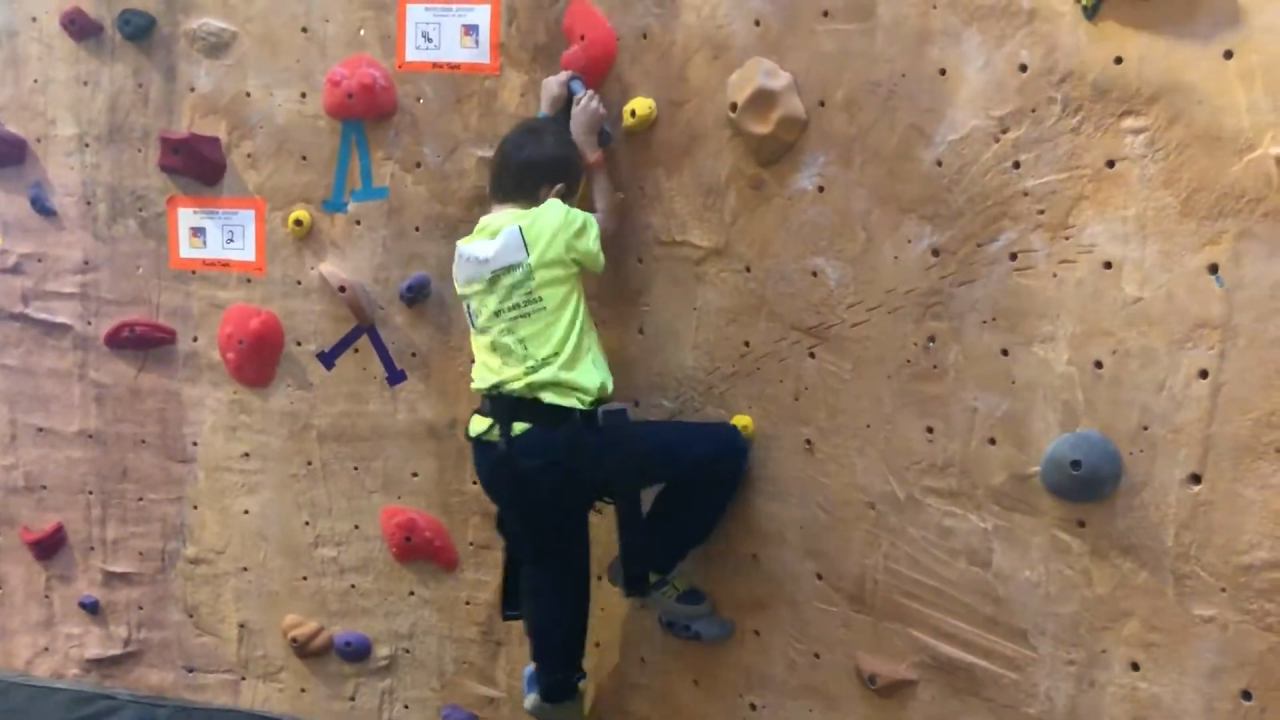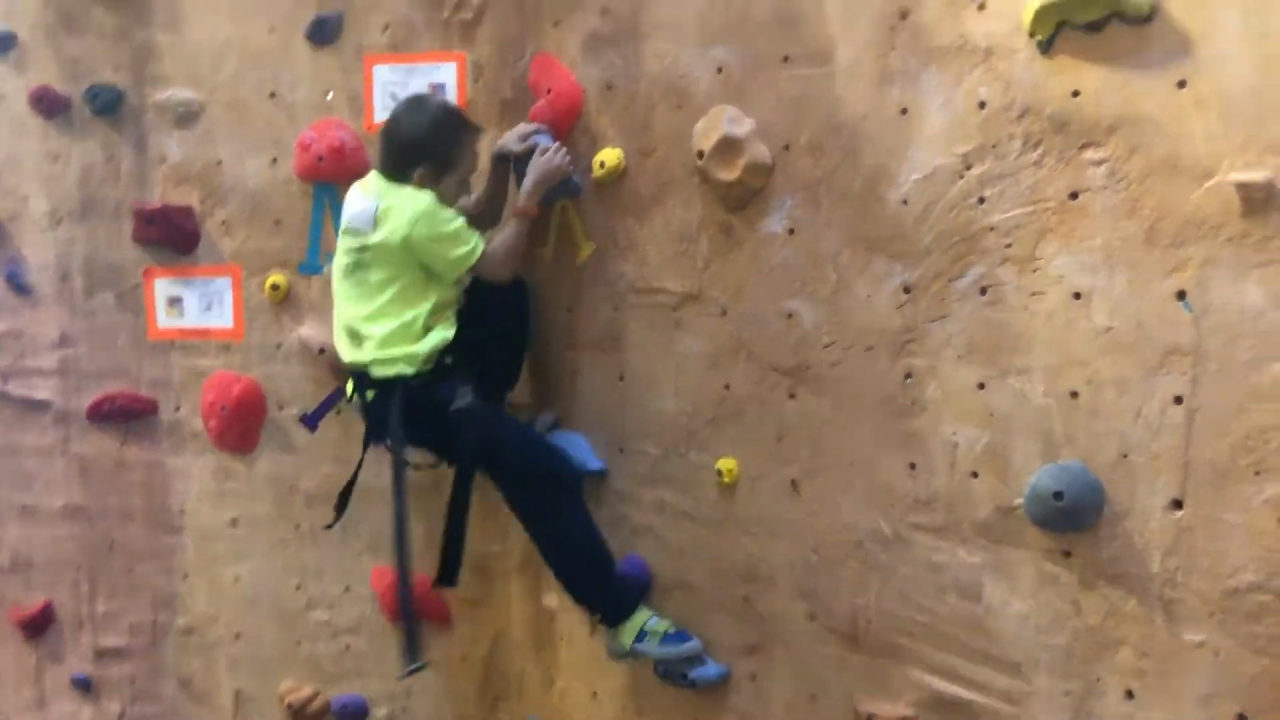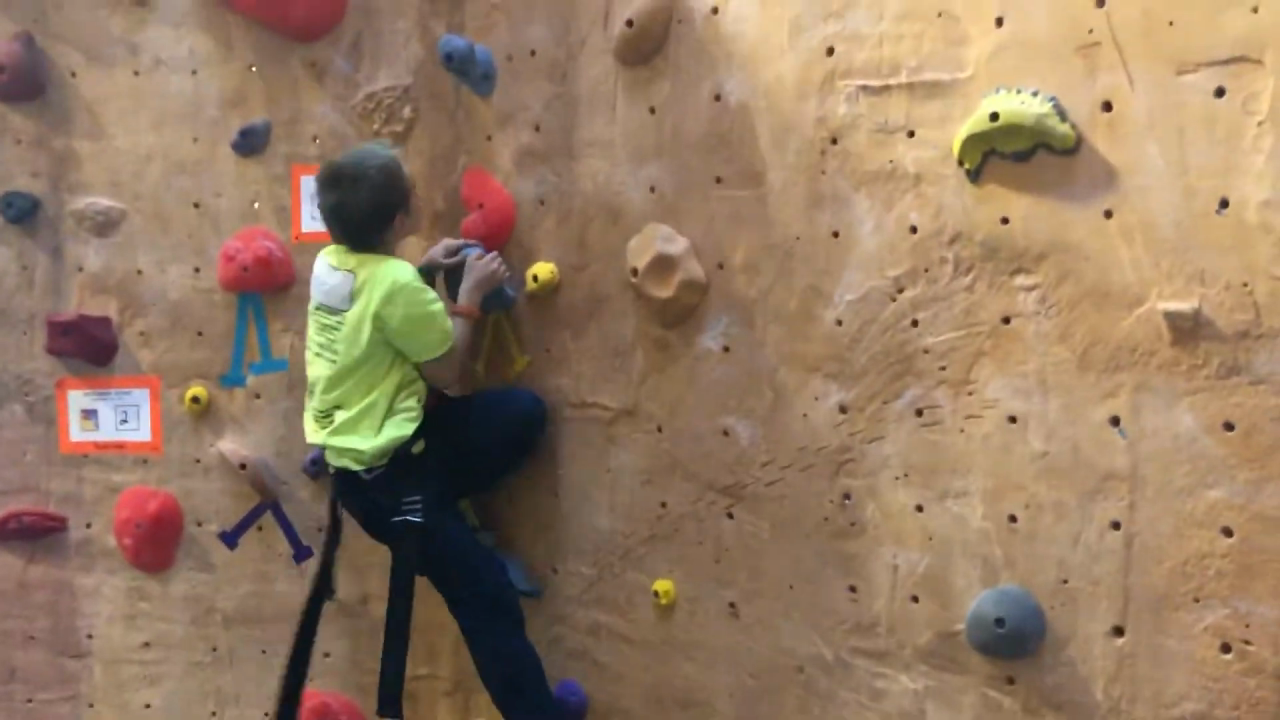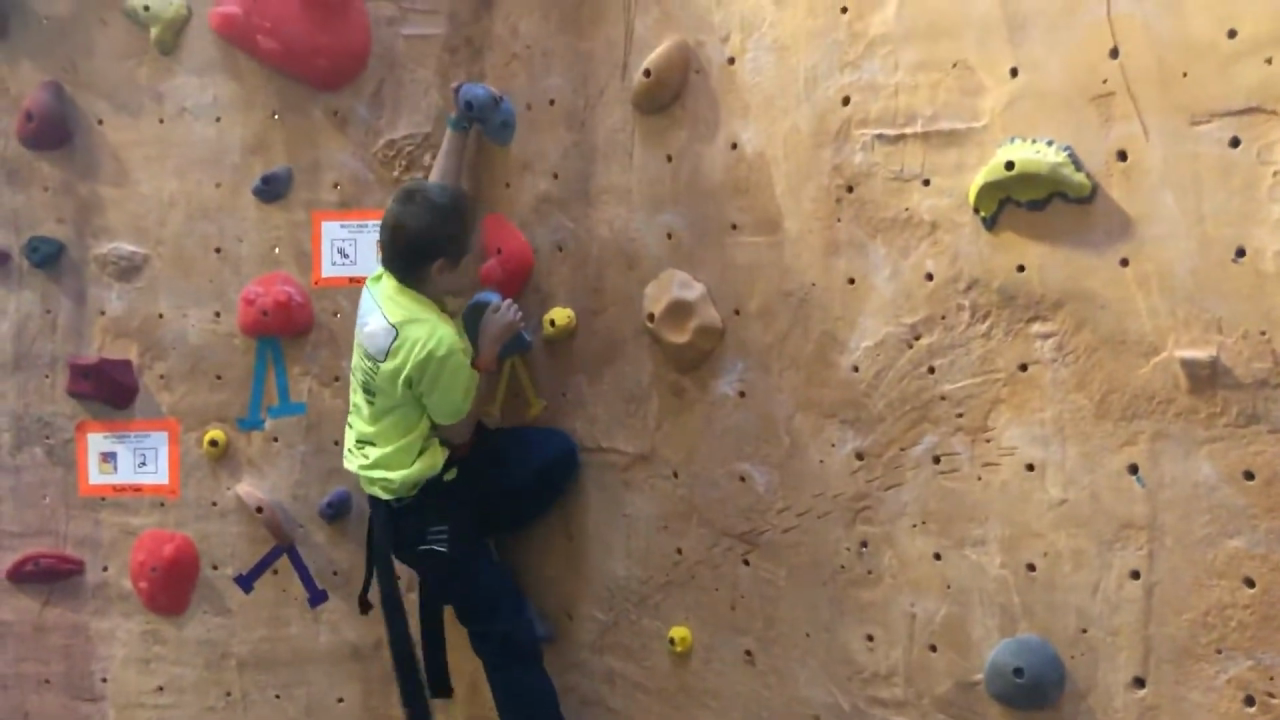
dt=0.7s
person 1, frame 1
left shoulder: (472, 248)
right shoulder: (551, 222)
left elbow: (522, 164)
right elbow: (605, 227)
left wrist: (549, 120)
right wrist: (587, 141)
left hip: (497, 446)
right hip: (560, 436)
left knee: (550, 568)
right knee: (719, 450)
right ankle: (644, 566)
person 1, frame 2
left shoulder: (368, 191)
right shoulder: (417, 211)
left elbow: (473, 226)
right elbow: (497, 266)
left wrist: (500, 164)
right wrist: (532, 191)
left hip: (385, 376)
right hip: (409, 394)
left knee: (502, 298)
right knee: (547, 475)
left ankle: (489, 412)
right ankle: (621, 616)
person 1, frame 3
left shoulder: (331, 258)
right shoulder: (397, 284)
right elbow: (447, 373)
left wrist: (427, 271)
right wrist: (470, 294)
left hip: (355, 445)
right hip: (383, 472)
left knee: (523, 411)
right knee: (485, 594)
person 1, frame 4
left shoulder: (383, 281)
right shoulder: (436, 341)
left elbow: (434, 199)
right elbow: (460, 433)
left wrist: (460, 126)
right wrist: (488, 351)
left hip: (398, 473)
right hip: (420, 502)
left knee: (554, 452)
right knee: (508, 635)
left ankle: (465, 559)
